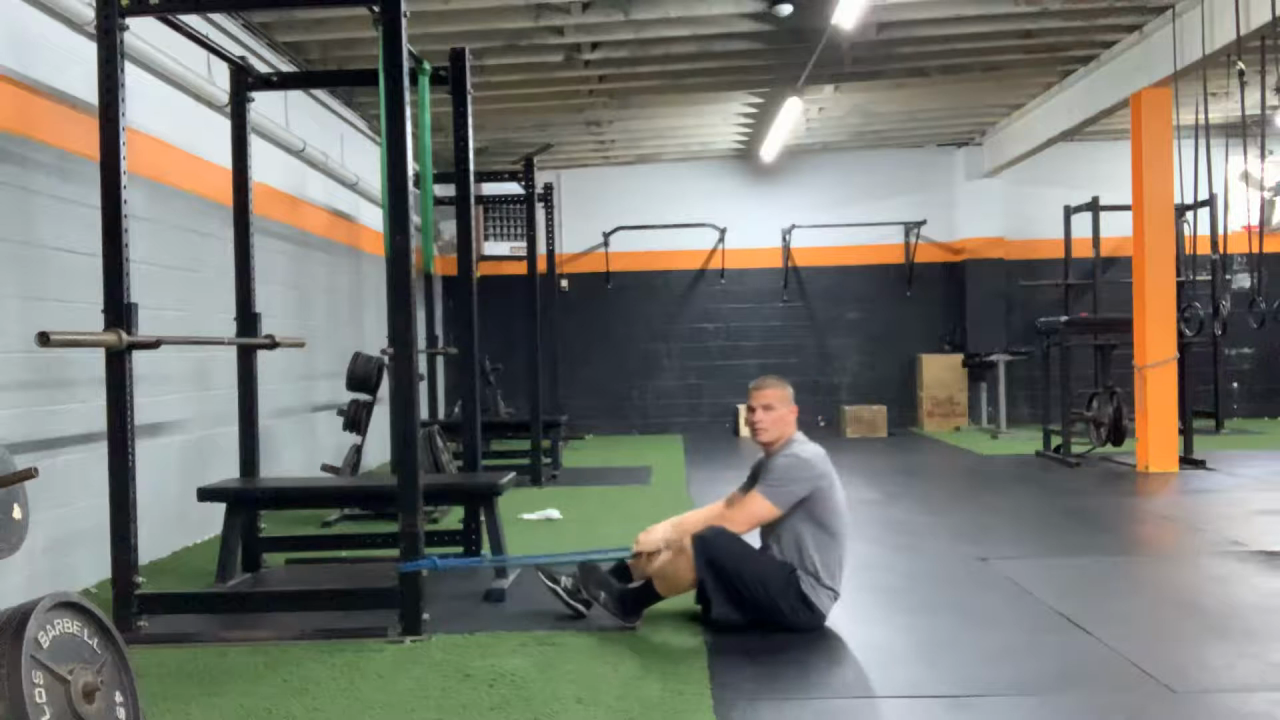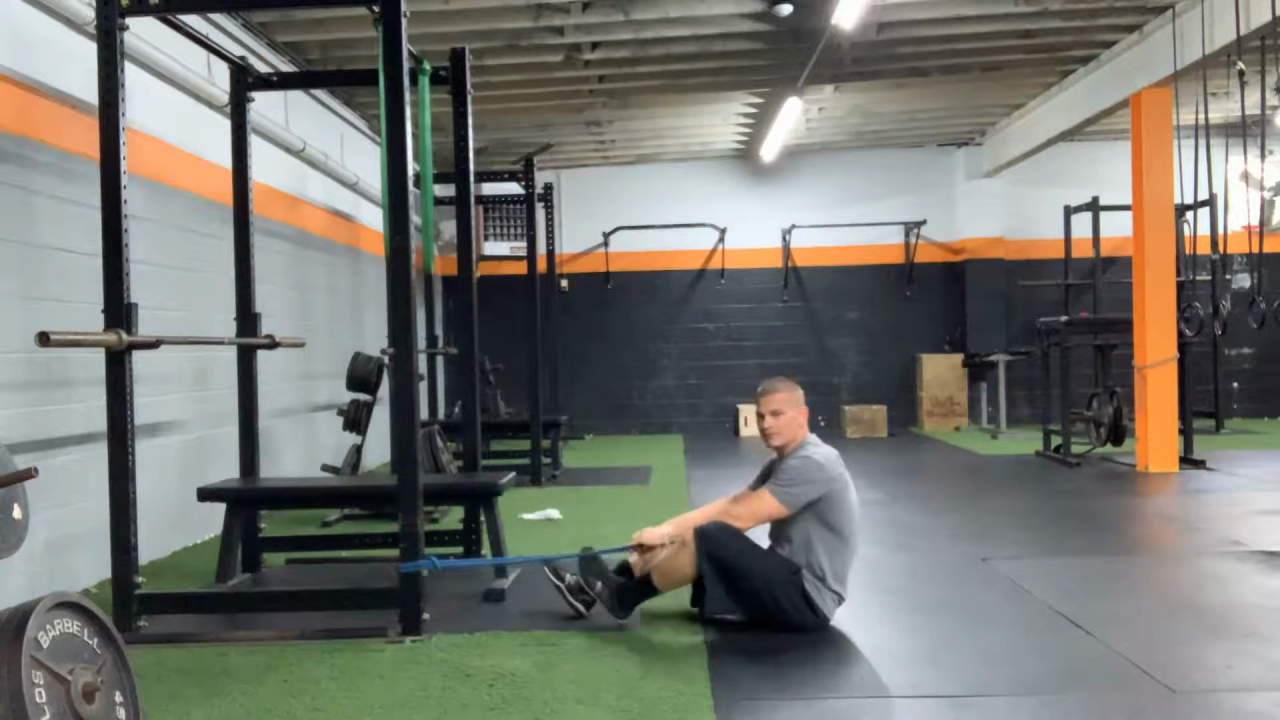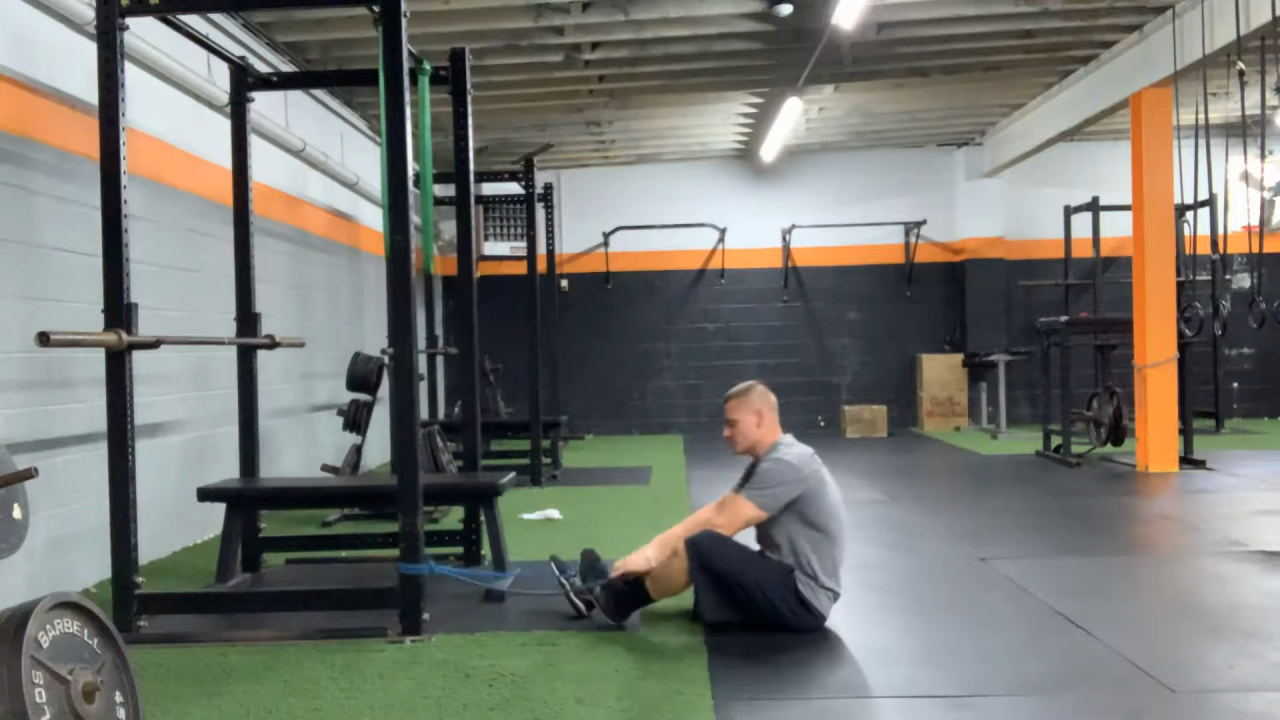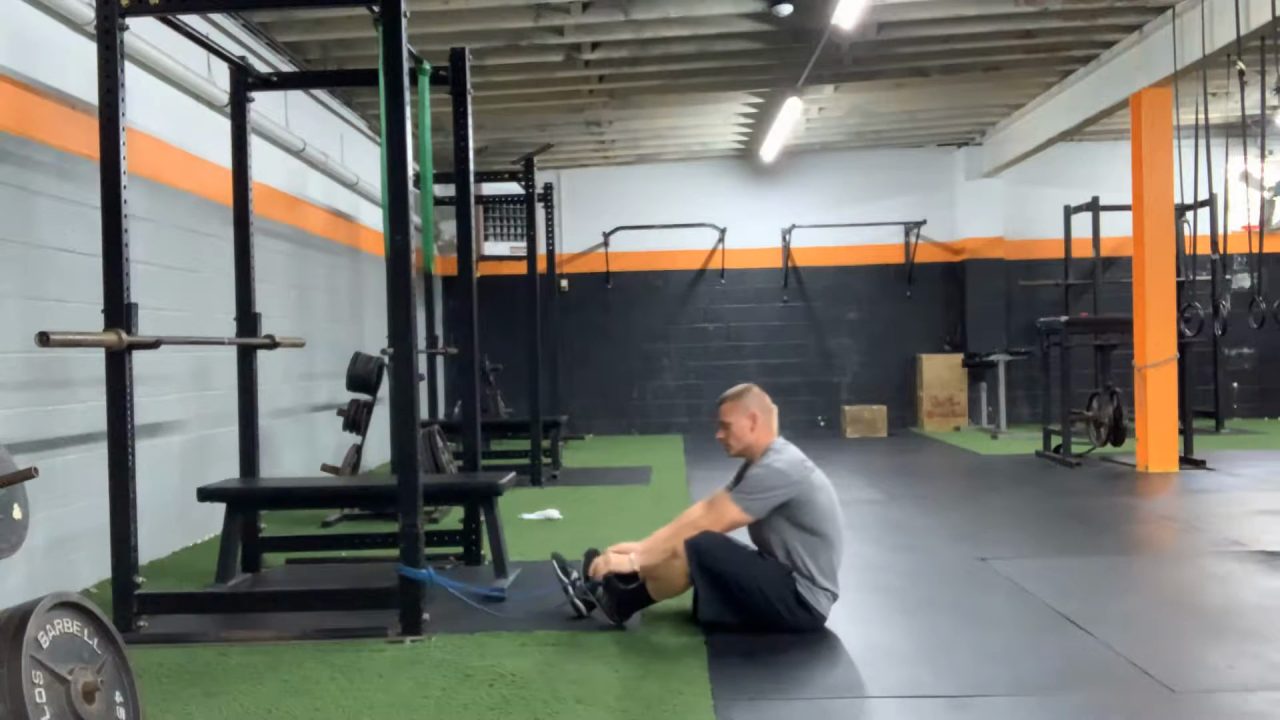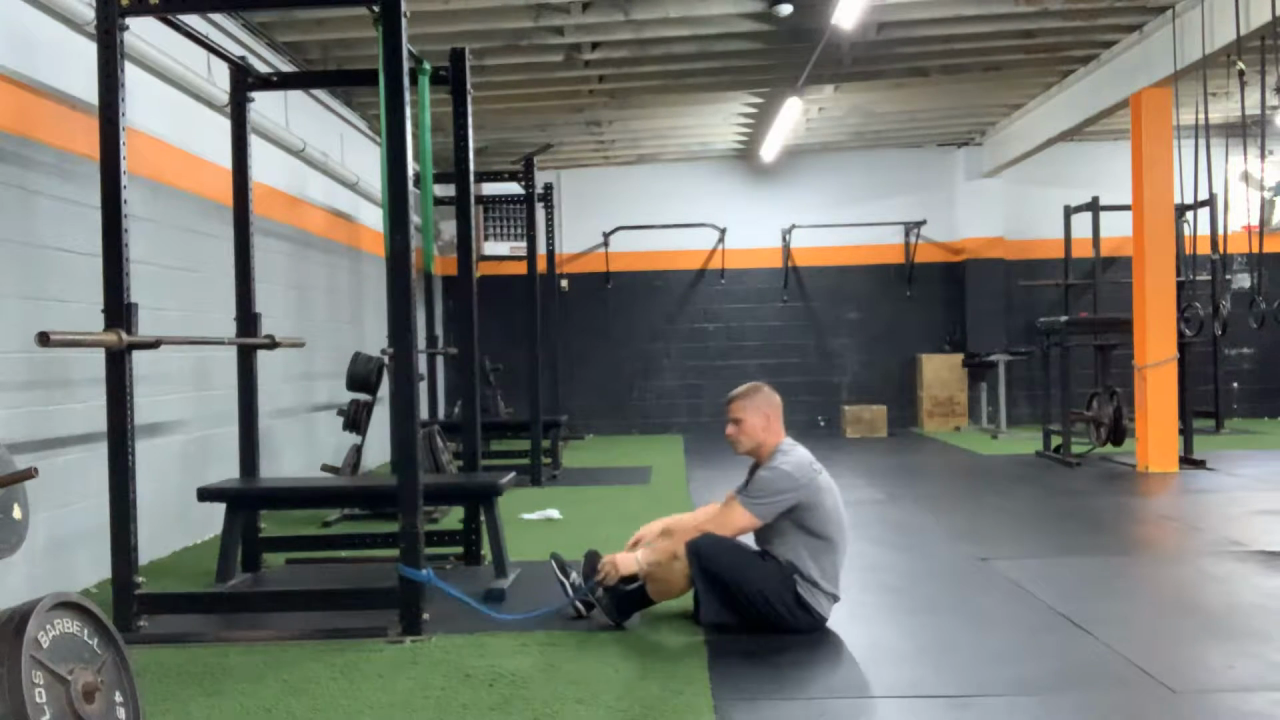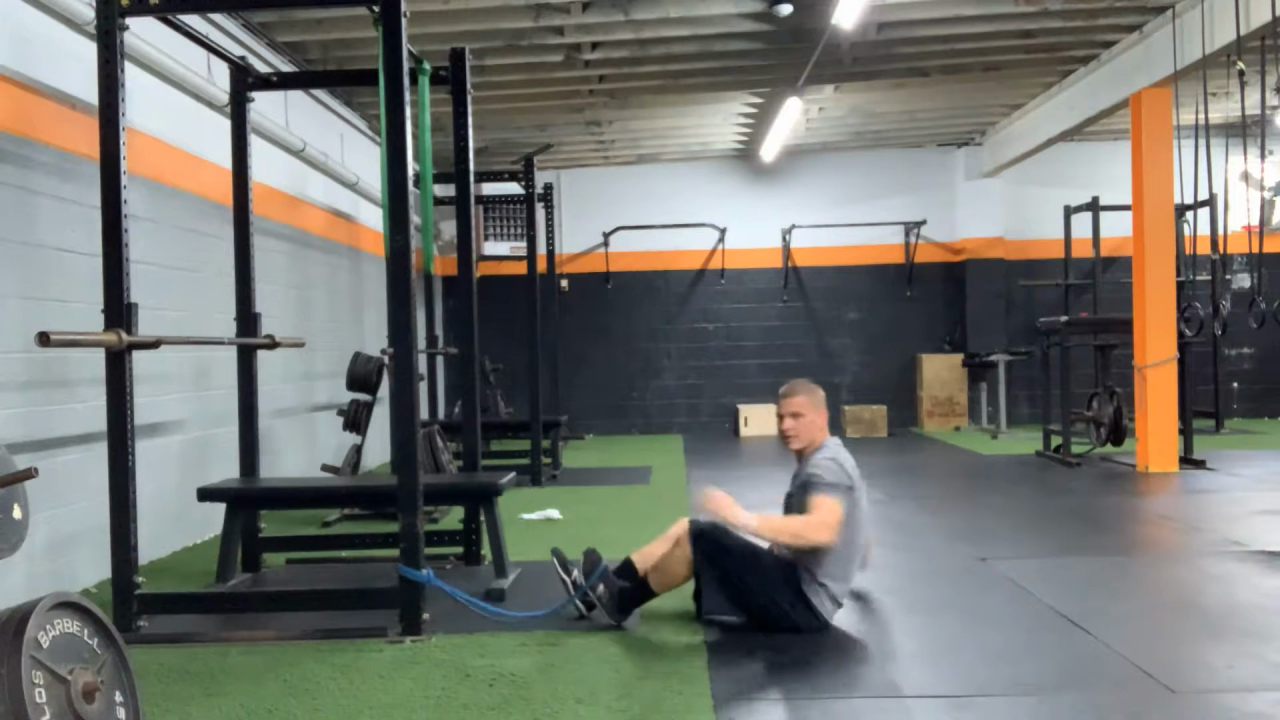
dt=0.5s
person 1, frame 1
left shoulder: (799, 461)
right shoulder: (771, 461)
left elbow: (736, 522)
right elbow: (726, 507)
left wrist: (665, 538)
right wrist: (667, 529)
left hip: (803, 600)
right hip: (782, 578)
left knee: (706, 543)
right knee: (682, 541)
left ankle: (628, 603)
right ankle: (586, 590)
person 1, frame 2
left shoulder: (812, 463)
right shoulder: (785, 462)
left elbow: (741, 517)
right elbow: (731, 504)
left wrist: (667, 534)
right wrist: (668, 529)
left hip: (807, 600)
right hip: (789, 579)
left knee: (708, 538)
right knee: (683, 541)
left ankle: (622, 598)
right ankle: (590, 590)
person 1, frame 3
left shoulder: (787, 464)
right shoulder: (770, 462)
left elbow: (722, 524)
right elbow: (716, 510)
left wrist: (651, 557)
right wrist: (654, 547)
left hip: (803, 601)
right hip: (785, 579)
left knee: (699, 547)
right knee: (684, 544)
left ankle: (618, 602)
right ankle: (597, 591)
person 1, frame 4
left shoulder: (778, 469)
right shoulder: (764, 462)
left elbow: (705, 525)
right elbow: (705, 509)
left wrist: (634, 560)
right wrist: (643, 547)
left hip: (802, 602)
right hip: (785, 578)
left knee: (696, 547)
right knee: (683, 543)
left ankle: (619, 604)
right ankle: (598, 587)
person 1, frame 5
left shoulder: (786, 471)
right shoulder: (774, 462)
left elbow: (715, 528)
right elbow: (723, 510)
left wrist: (640, 559)
right wrist: (664, 524)
left hip: (801, 602)
right hip: (785, 578)
left knee: (696, 549)
right knee: (685, 540)
left ankle: (619, 604)
right ankle: (599, 587)
person 1, frame 6
left shoulder: (827, 467)
right shoulder: (817, 460)
left elbow: (819, 531)
left wrist: (747, 520)
left hip: (801, 602)
right hip: (781, 577)
left knee: (697, 536)
right knee: (686, 530)
left ankle: (619, 603)
right ankle: (604, 588)
